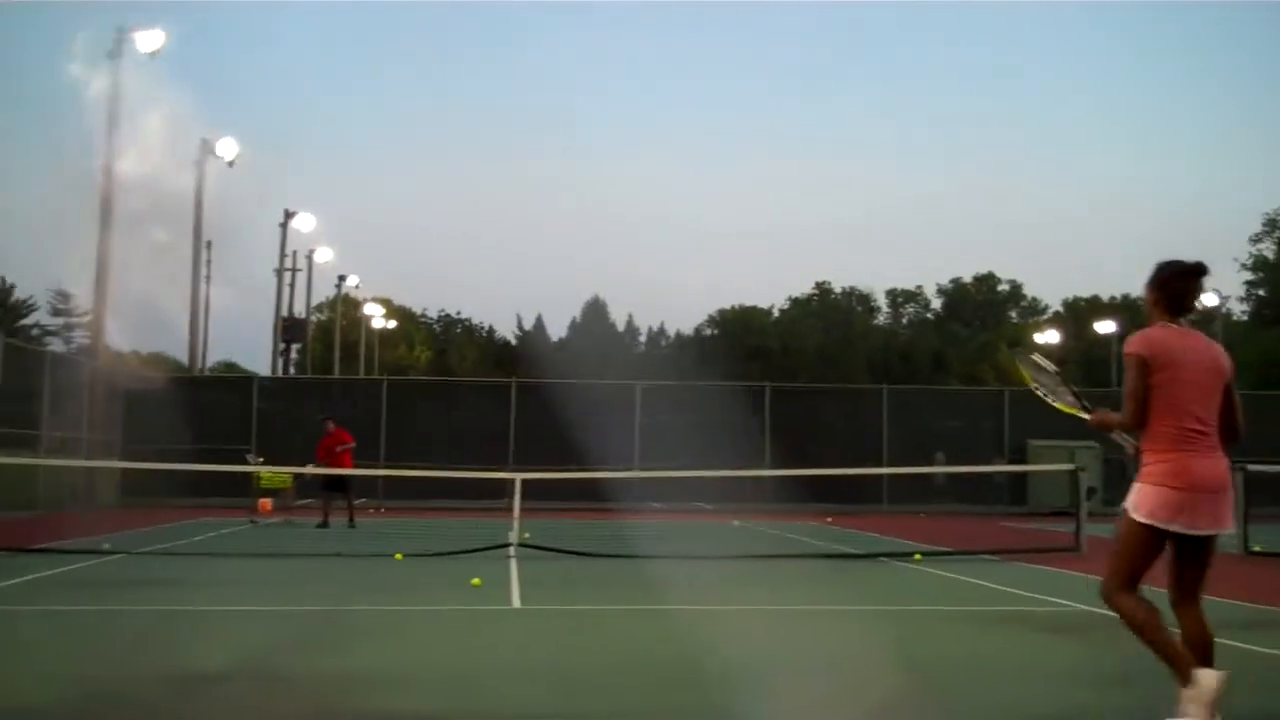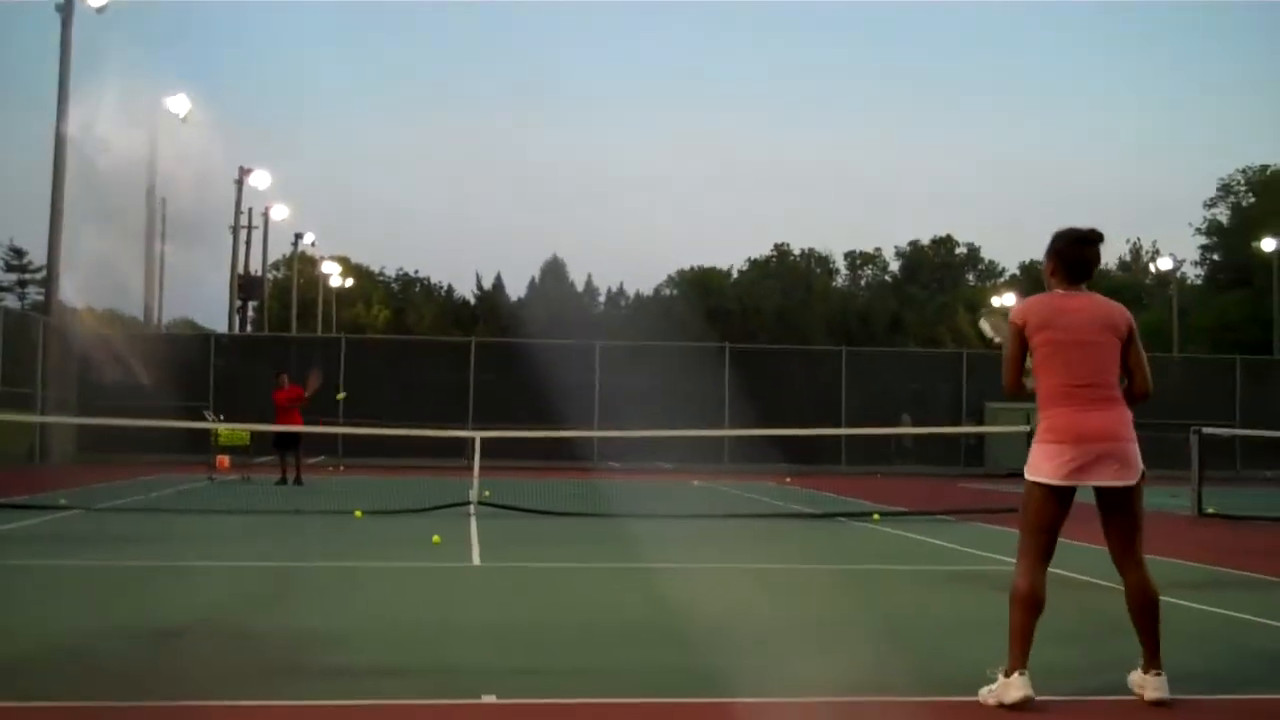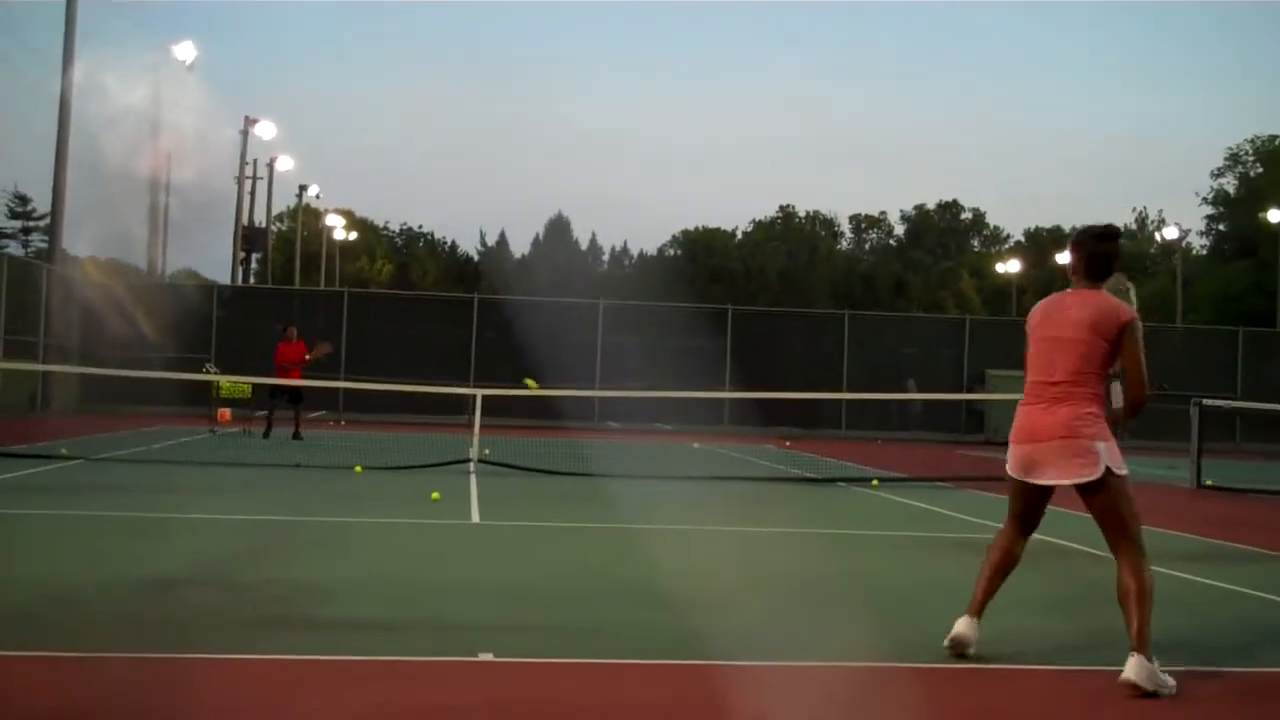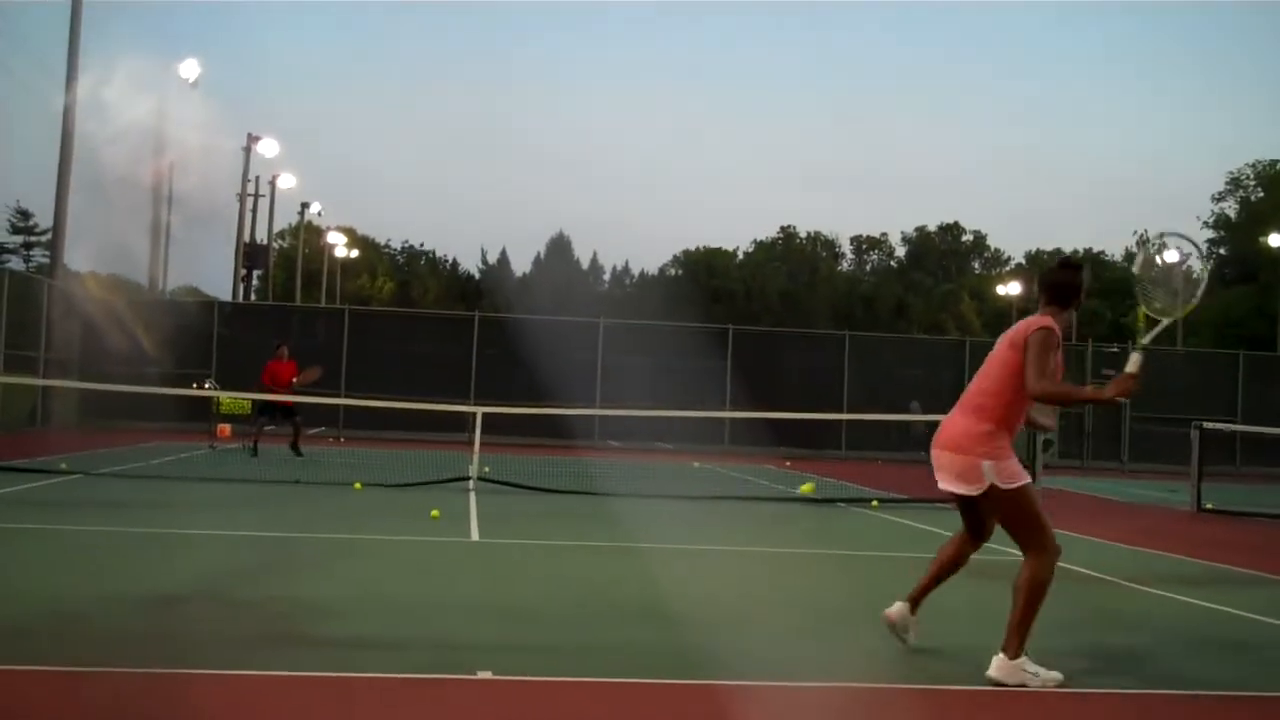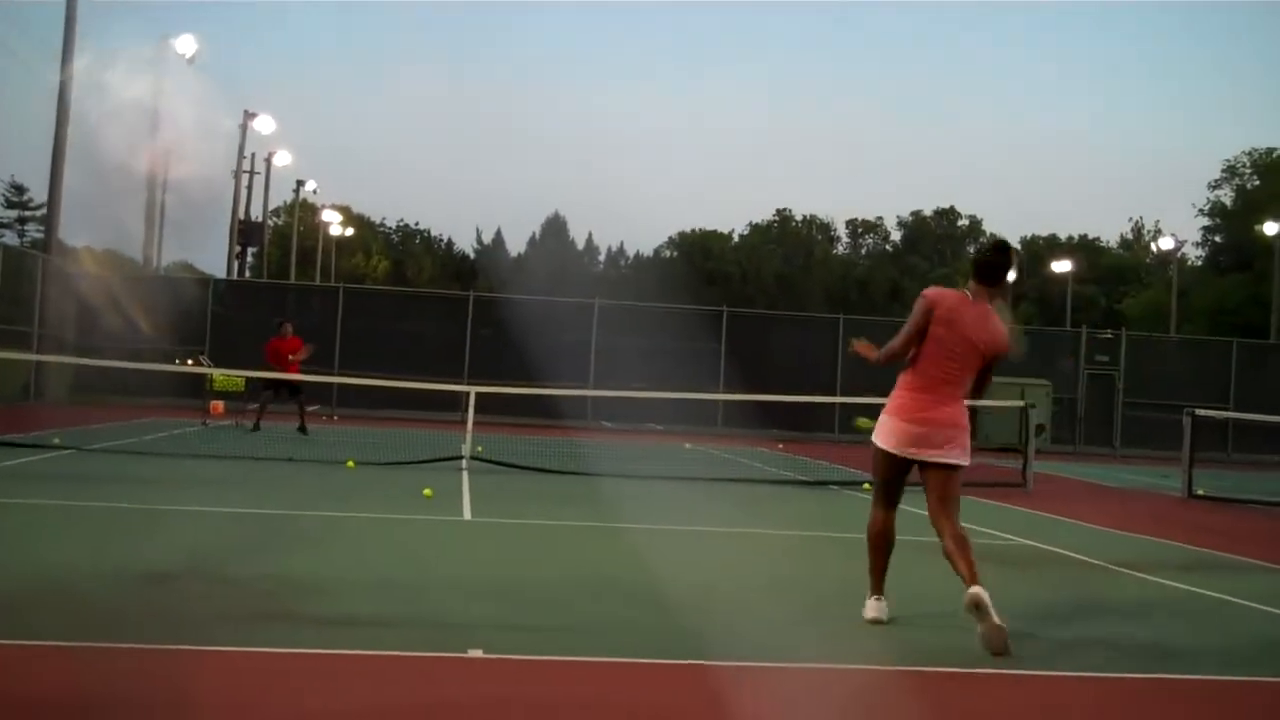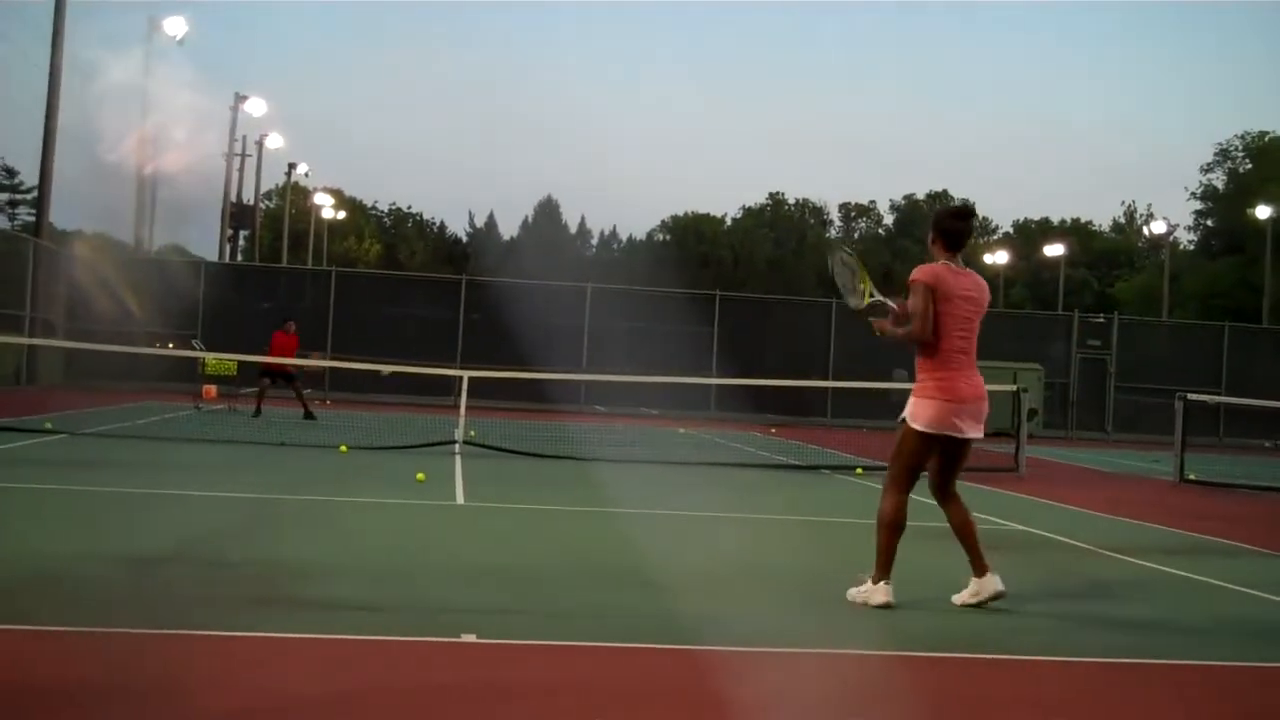
dt=0.4s
person 1, frame 1
left shoulder: (1142, 343)
right shoulder: (1216, 353)
left elbow: (1135, 419)
right elbow: (1233, 431)
left wrist: (1107, 420)
left hip: (1166, 484)
right hip: (1212, 483)
left knee: (1118, 589)
right knee: (1187, 601)
left ankle: (1195, 678)
person 1, frame 2
left shoulder: (1026, 311)
right shoulder: (1119, 314)
left elbow: (1011, 384)
right elbow: (1142, 388)
left hip: (1059, 441)
right hip: (1115, 439)
left knee: (1031, 560)
right knee: (1130, 561)
left ankle: (1015, 675)
right ankle: (1152, 673)
person 1, frame 3
left shoulder: (1039, 310)
right shoulder: (1121, 314)
right elbow: (1138, 391)
right wrist: (1122, 414)
left hip: (1029, 435)
right hip: (1083, 438)
left knee: (1015, 531)
right knee: (1130, 551)
left ankle: (969, 620)
right ankle: (1140, 657)
person 1, frame 4
left shoulder: (1023, 328)
right shoulder: (1045, 330)
right elbow: (1038, 389)
left wrist: (1026, 420)
right wrist: (1101, 394)
left hip: (949, 442)
right hip: (980, 450)
left knee: (975, 534)
right knee: (1043, 550)
left ankle: (906, 608)
right ankle: (1010, 659)
person 1, frame 5
left shoulder: (935, 297)
right shoulder: (999, 336)
left elbow: (899, 350)
left wrist: (877, 355)
left hip: (903, 417)
right hip: (947, 429)
left knee: (884, 506)
right knee: (947, 522)
left ankle: (876, 599)
right ankle: (975, 589)
person 1, frame 6
left shoulder: (926, 274)
right shoulder: (980, 286)
left elbow: (923, 336)
left wrist: (890, 327)
right wrist: (908, 314)
left hip: (936, 396)
right hip: (972, 397)
left knee: (896, 487)
right knee: (943, 489)
left ankle: (879, 584)
right ankle: (984, 577)
